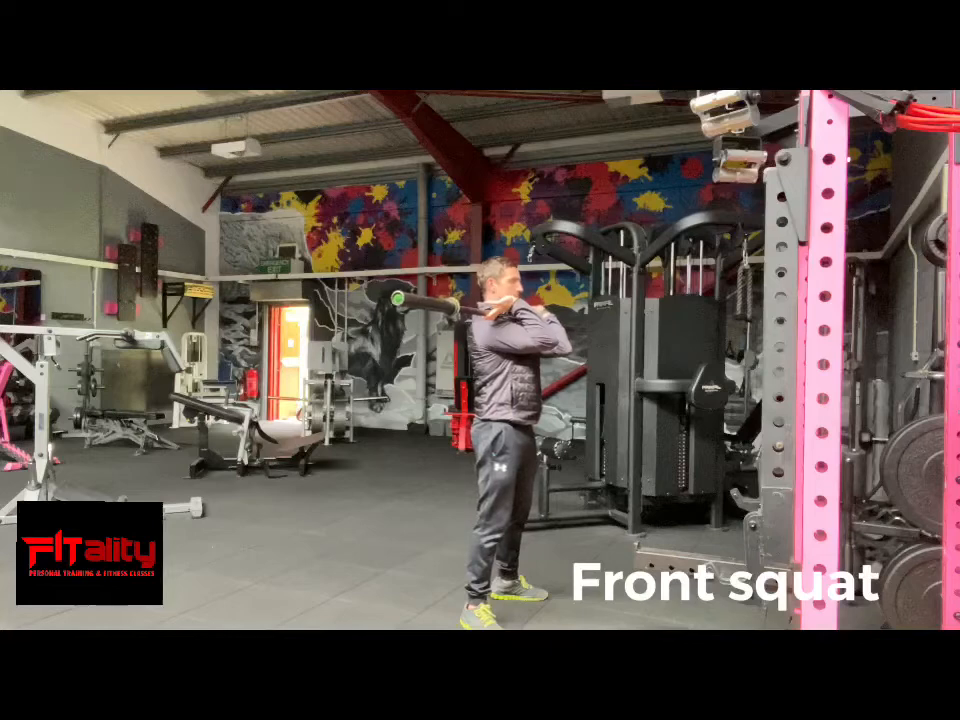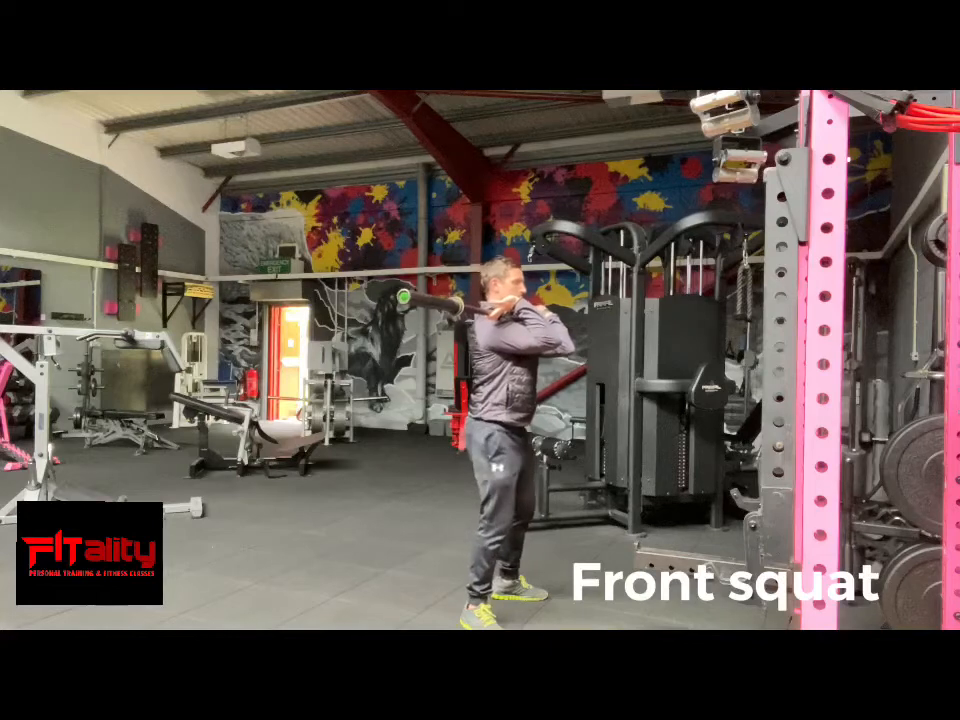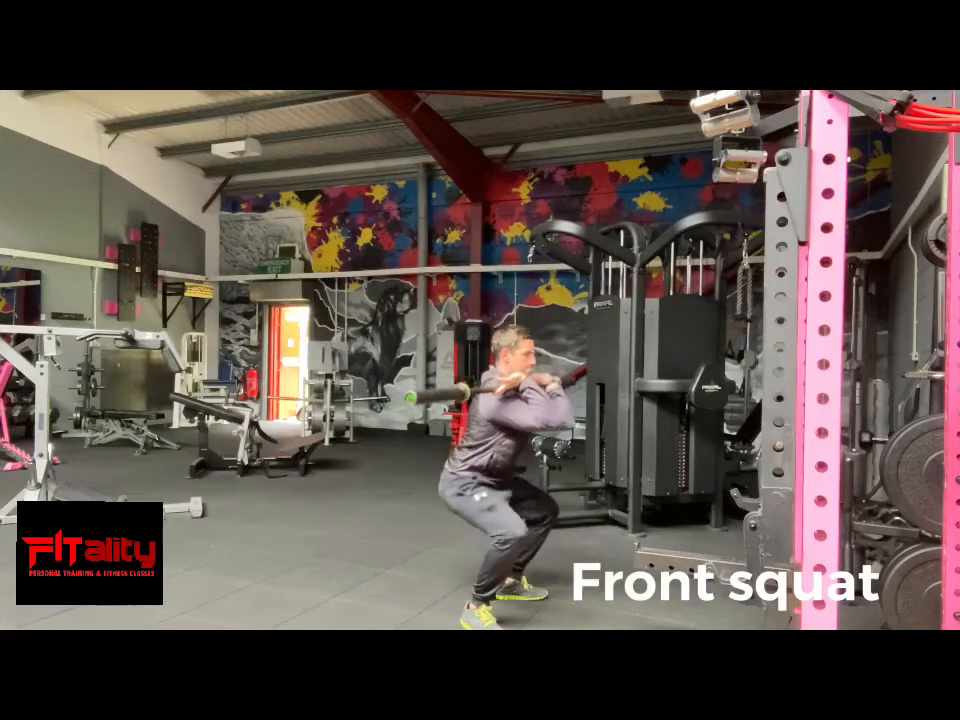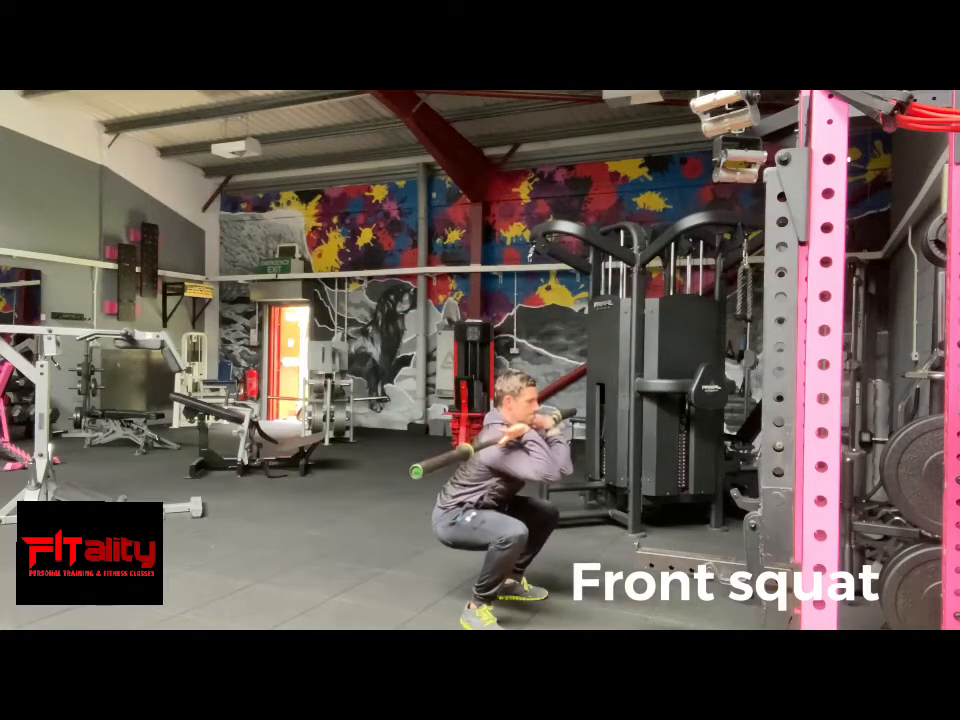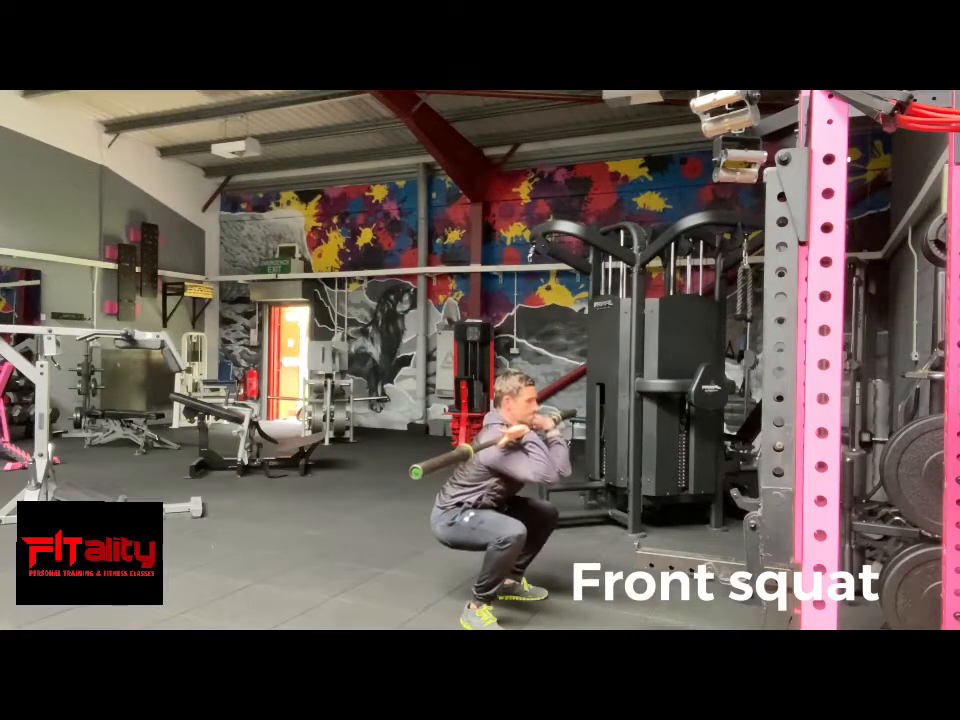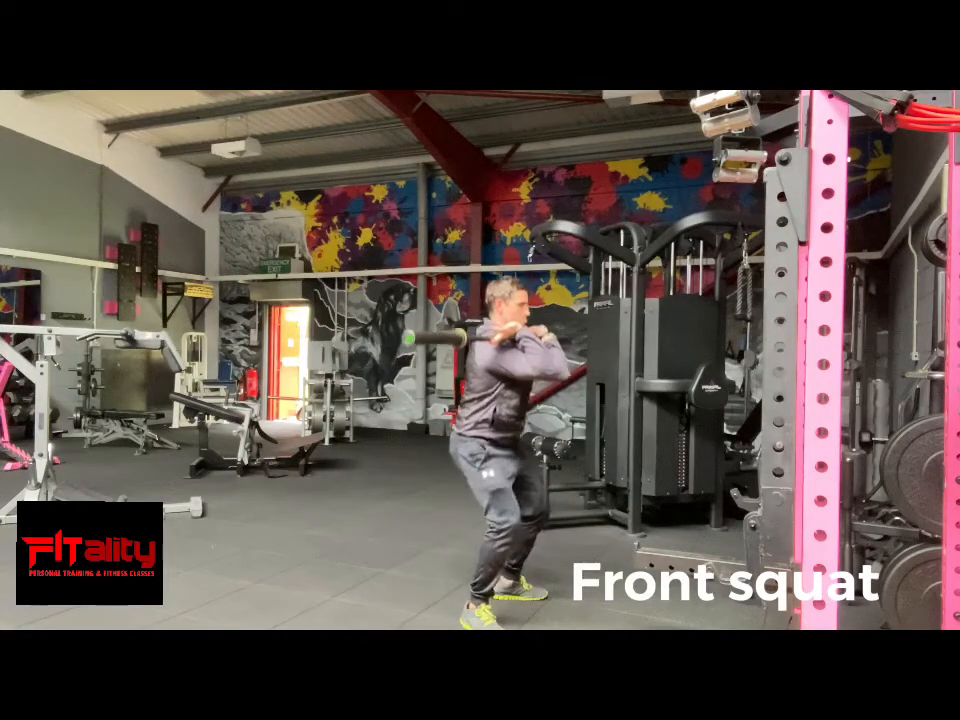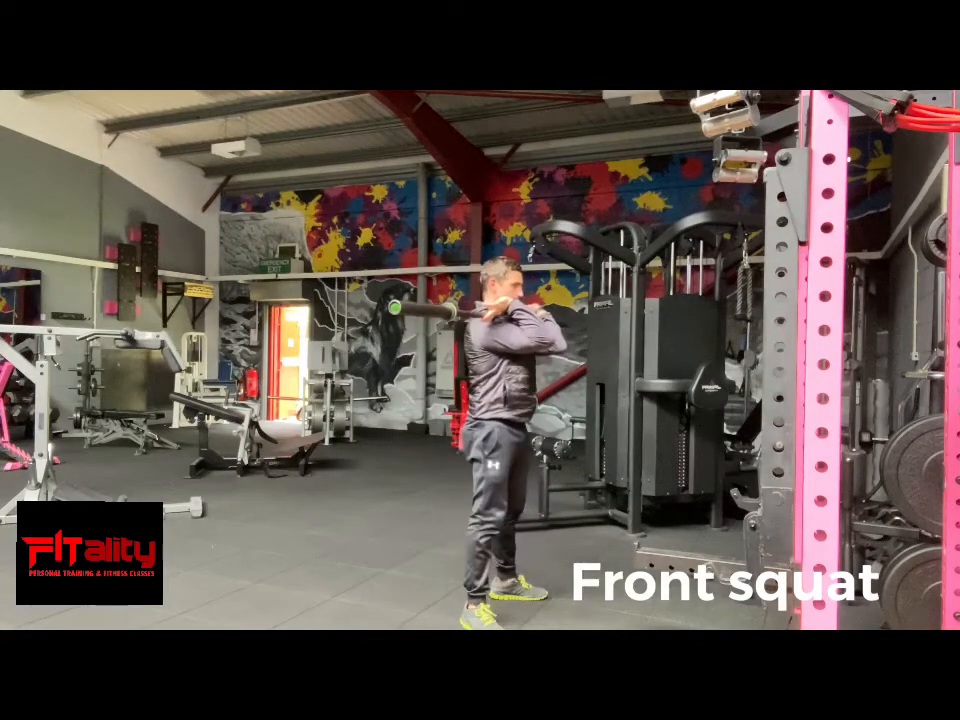
dt=0.7s
person 1, frame 1
left shoulder: (515, 322)
right shoulder: (488, 326)
left elbow: (562, 346)
right elbow: (543, 342)
left wrist: (541, 314)
right wrist: (520, 307)
left hip: (521, 430)
right hip: (499, 431)
left knee: (516, 514)
right knee: (493, 519)
left ankle: (507, 580)
right ankle: (475, 604)
person 1, frame 2
left shoulder: (514, 321)
right shoulder: (491, 324)
left elbow: (564, 346)
right elbow: (545, 341)
left wrist: (543, 313)
right wrist: (524, 307)
left hip: (515, 431)
right hip: (492, 431)
left knee: (521, 511)
right knee: (496, 519)
left ankle: (507, 580)
right ankle: (475, 605)
person 1, frame 3
left shoulder: (519, 391)
right shoulder: (497, 397)
left elbow: (564, 420)
right elbow: (544, 420)
left wrist: (551, 385)
right wrist: (529, 384)
left hip: (496, 479)
right hip: (464, 483)
left knee: (545, 510)
right knee: (513, 533)
left ankle: (510, 580)
right ankle: (476, 607)
person 1, frame 4
left shoulder: (518, 432)
right shoulder: (497, 441)
left elbow: (563, 468)
right elbow: (546, 473)
left wrist: (551, 430)
right wrist: (531, 434)
left hip: (485, 507)
right hip: (454, 517)
left knee: (546, 514)
right knee: (514, 533)
left ankle: (510, 580)
right ankle: (477, 608)
person 1, frame 5
left shoulder: (519, 434)
right shoulder: (497, 442)
left elbow: (562, 470)
right elbow: (545, 475)
left wrist: (551, 431)
right wrist: (530, 435)
left hip: (485, 507)
right hip: (453, 516)
left knee: (546, 515)
right knee: (512, 533)
left ankle: (510, 580)
right ankle: (476, 607)
person 1, frame 6
left shoulder: (515, 342)
right shoulder: (491, 347)
left elbow: (560, 371)
right elbow: (541, 368)
left wrist: (546, 337)
right wrist: (525, 334)
left hip: (506, 443)
right hip: (477, 446)
left knee: (536, 509)
right knee: (507, 521)
left ankle: (509, 579)
right ankle: (476, 606)
person 1, frame 7
left shoulder: (510, 322)
right shoulder: (486, 326)
left elbow: (556, 344)
right elbow: (542, 341)
left wrist: (538, 313)
right wrist: (516, 308)
left hip: (514, 428)
right hip: (492, 429)
left knee: (511, 511)
right knee: (489, 514)
left ankle: (506, 579)
right ankle: (474, 605)
